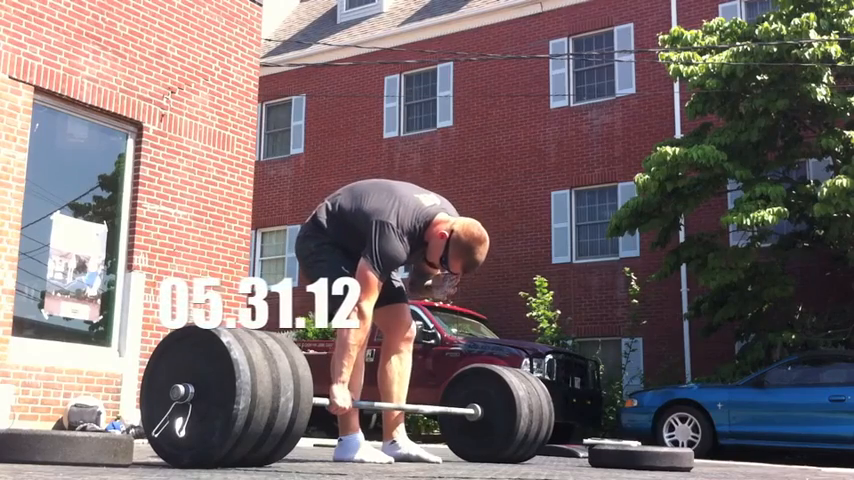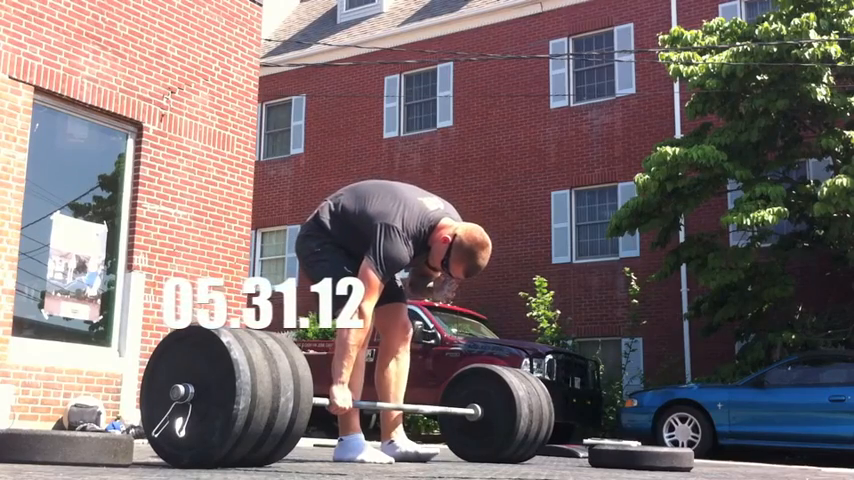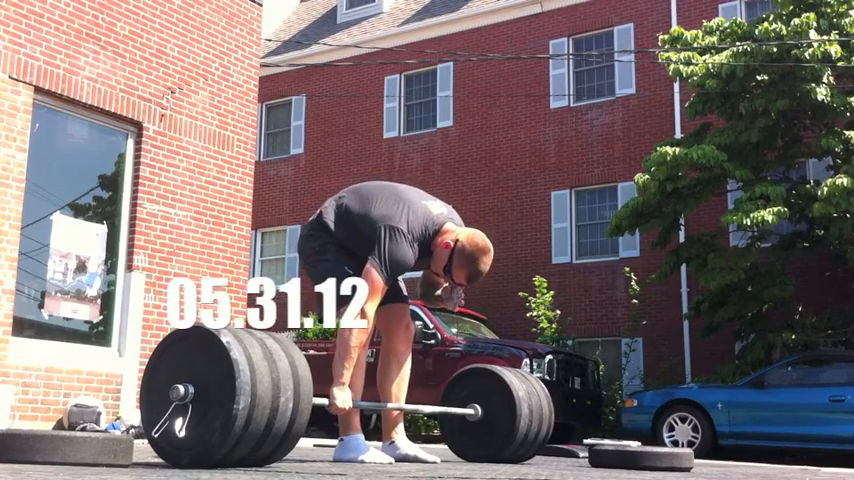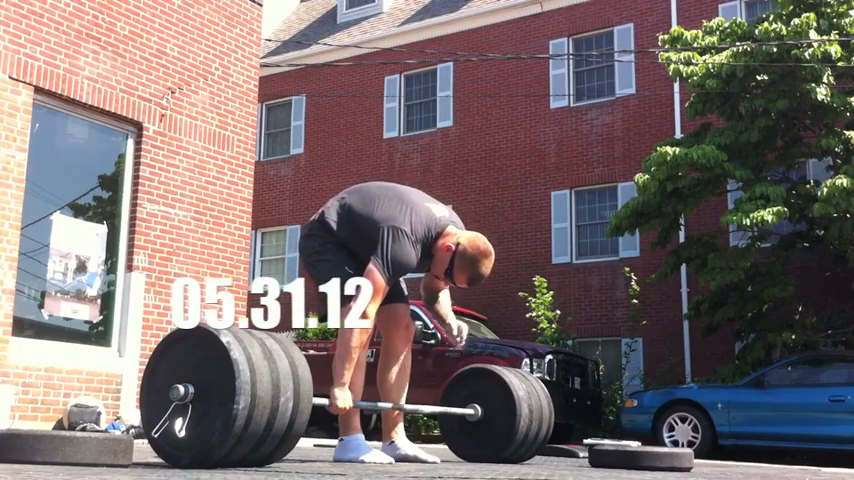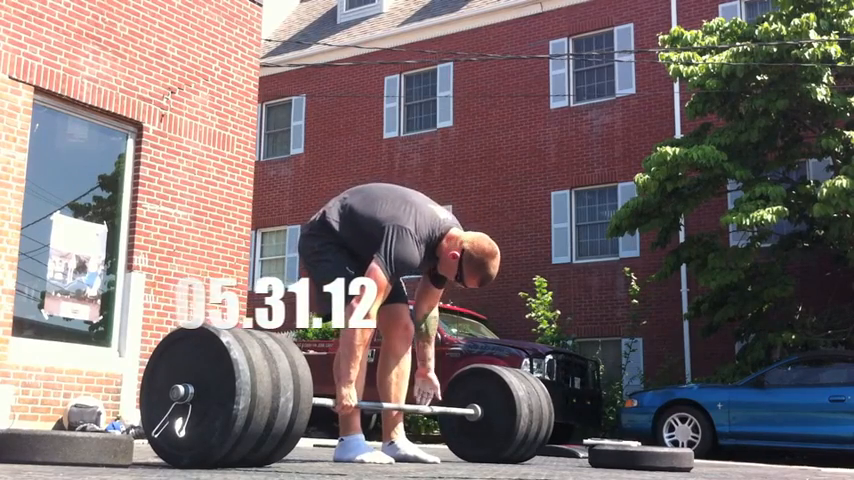
dt=0.3s
person 1, frame 1
left shoulder: (452, 224)
right shoulder: (393, 234)
left elbow: (417, 284)
right elbow: (361, 309)
left wrist: (437, 286)
right wrist: (339, 383)
left hip: (362, 247)
right hip: (323, 242)
left knee: (403, 332)
right knee: (354, 322)
left ankle: (395, 439)
right ankle: (349, 441)
person 1, frame 2
left shoulder: (455, 228)
right shoulder: (397, 237)
left elbow: (417, 283)
right elbow: (361, 310)
right wrist: (340, 384)
left hip: (362, 245)
right hip: (324, 240)
left knee: (400, 330)
right knee: (360, 325)
left ankle: (393, 439)
right ankle: (349, 441)
person 1, frame 3
left shoulder: (457, 234)
right shoulder: (401, 240)
left elbow: (427, 291)
right elbow: (363, 311)
left wrist: (445, 296)
right wrist: (340, 385)
left hip: (364, 245)
right hip: (326, 240)
left knee: (402, 331)
right knee: (361, 323)
left ankle: (394, 440)
right ankle: (350, 441)
person 1, frame 4
left shoulder: (457, 237)
right shoulder: (403, 242)
left elbow: (434, 292)
right elbow: (361, 311)
left wrist: (449, 320)
right wrist: (340, 386)
left hip: (366, 246)
right hip: (327, 241)
left knee: (403, 330)
right knee: (360, 323)
left ankle: (394, 440)
right ankle: (350, 441)
person 1, frame 5
left shoulder: (455, 241)
right shoulder: (407, 242)
left elbow: (426, 308)
right elbow: (363, 309)
left wrist: (426, 369)
right wrist: (346, 384)
left hip: (365, 247)
right hip: (327, 241)
left knee: (402, 330)
right knee: (364, 325)
left ankle: (394, 440)
right ankle: (350, 441)
